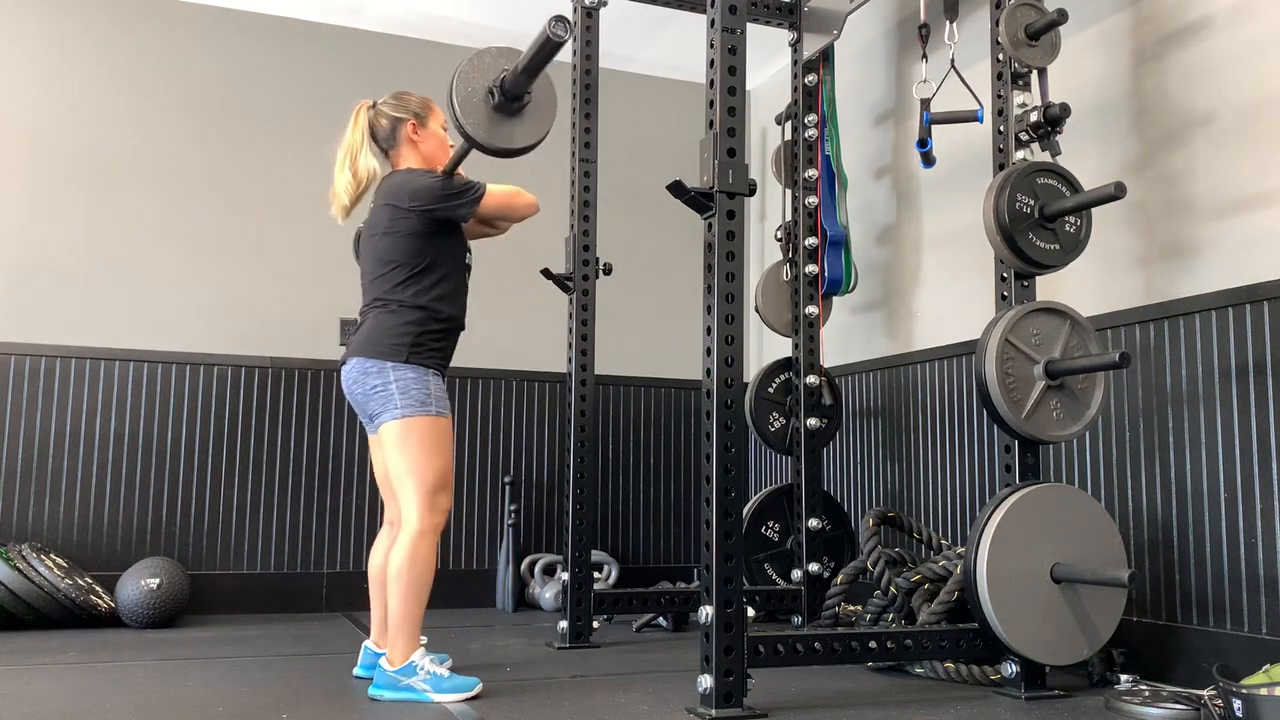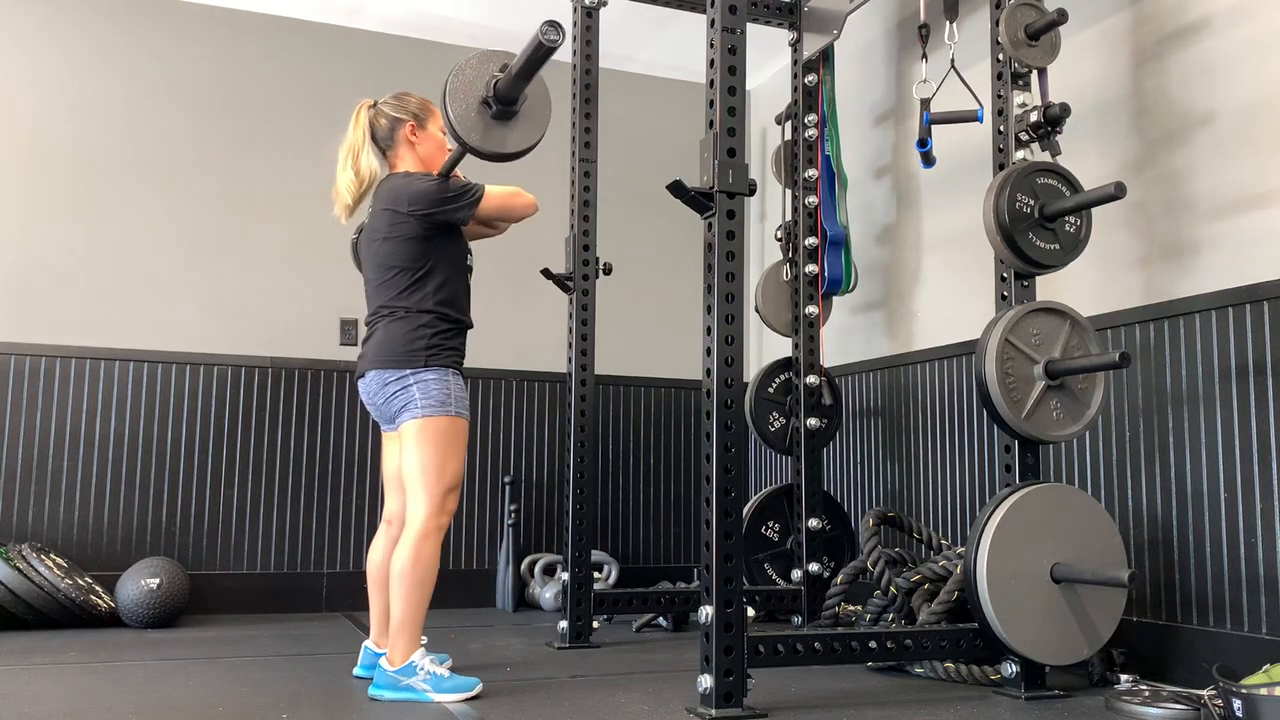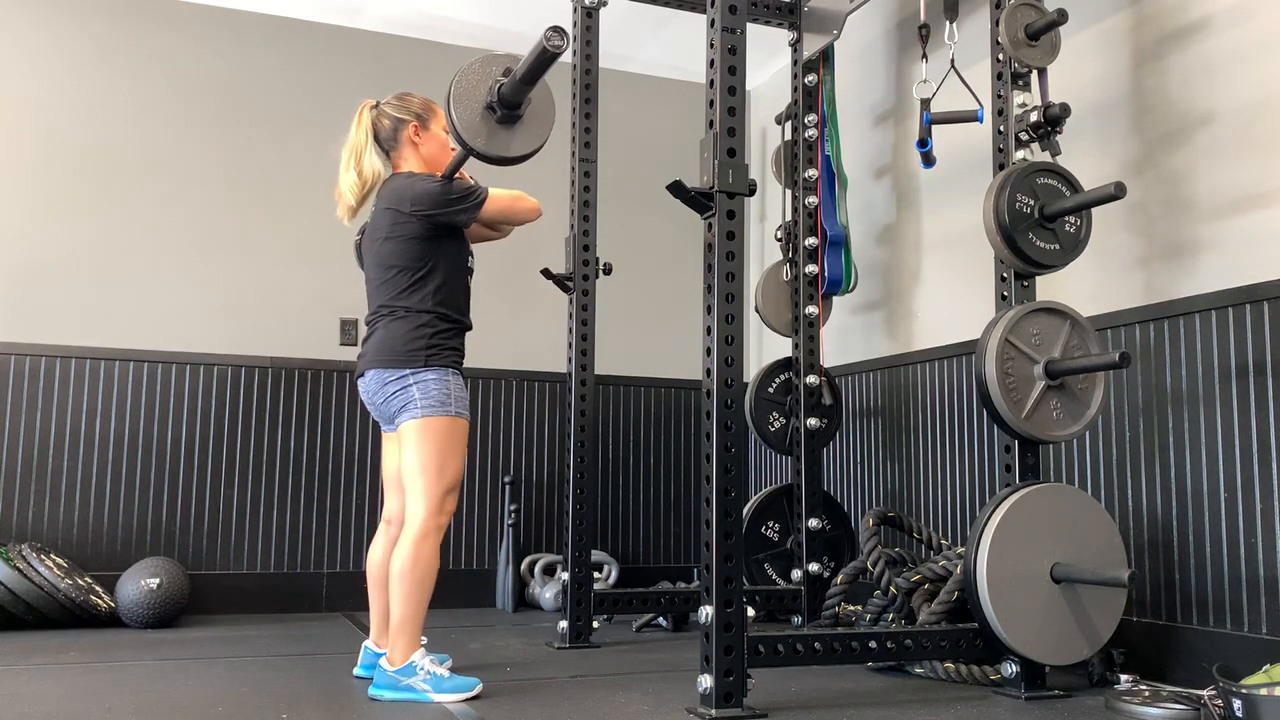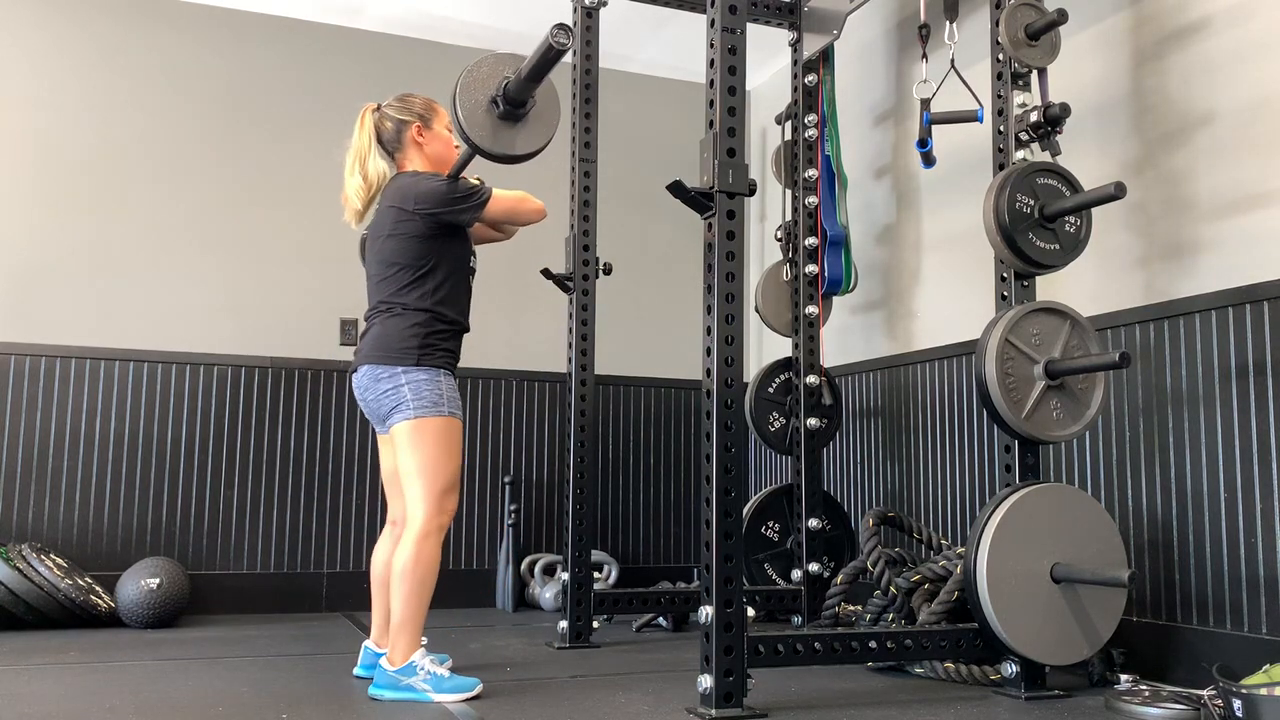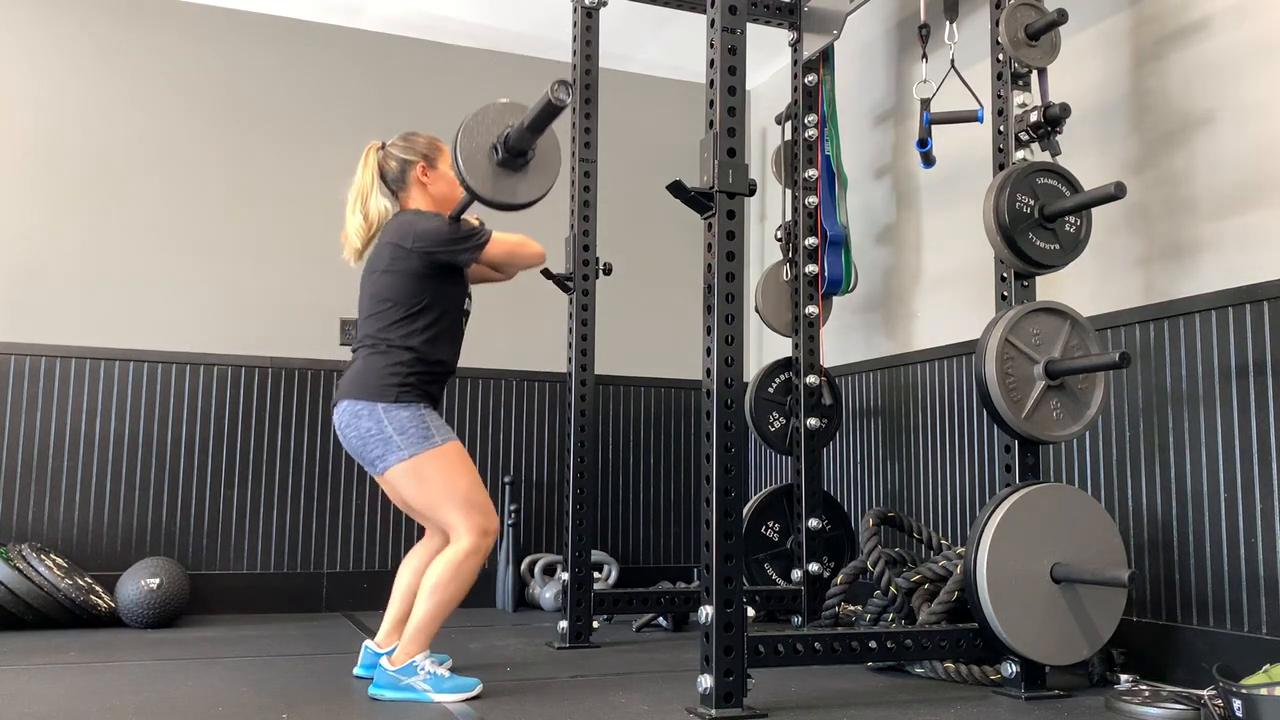
dt=0.4s
person 1, frame 1
left shoulder: (399, 198)
right shoulder: (423, 188)
left elbow: (494, 222)
right elbow: (523, 204)
left wrist: (464, 200)
right wrist: (466, 188)
left hip: (376, 366)
right hip: (399, 365)
left knee: (400, 517)
right knee: (424, 516)
left ankle: (380, 648)
right ankle: (401, 665)
person 1, frame 2
left shoulder: (392, 201)
right shoulder: (420, 191)
left elbow: (479, 224)
right elbow: (523, 204)
left wrist: (470, 205)
right wrist: (473, 193)
left hip: (388, 371)
right hip: (421, 368)
left knee: (400, 517)
right knee: (429, 516)
left ankle: (381, 648)
right ankle: (402, 666)
person 1, frame 3
left shoulder: (397, 201)
right shoulder: (424, 192)
left elbow: (487, 228)
right elbow: (526, 209)
left wrist: (470, 202)
right wrist: (475, 194)
left hip: (389, 370)
right hip: (421, 368)
left knee: (400, 518)
right knee: (428, 517)
left ankle: (381, 648)
right ankle: (402, 667)
person 1, frame 4
left shoulder: (404, 200)
right shoulder: (428, 191)
left elbow: (498, 229)
right elbow: (531, 209)
left wrist: (477, 206)
right wrist: (480, 196)
left hip: (385, 370)
right hip: (409, 369)
left knee: (404, 519)
right knee: (429, 517)
left ankle: (381, 647)
right ankle: (402, 665)
person 1, frame 5
left shoulder: (408, 238)
right shoulder: (426, 231)
left elbow: (497, 268)
right elbow: (530, 253)
left wrist: (473, 238)
right wrist: (478, 234)
left hip: (371, 408)
right hip: (386, 408)
left knee: (449, 530)
right knee: (474, 528)
left ankle: (383, 648)
right ankle: (403, 666)
